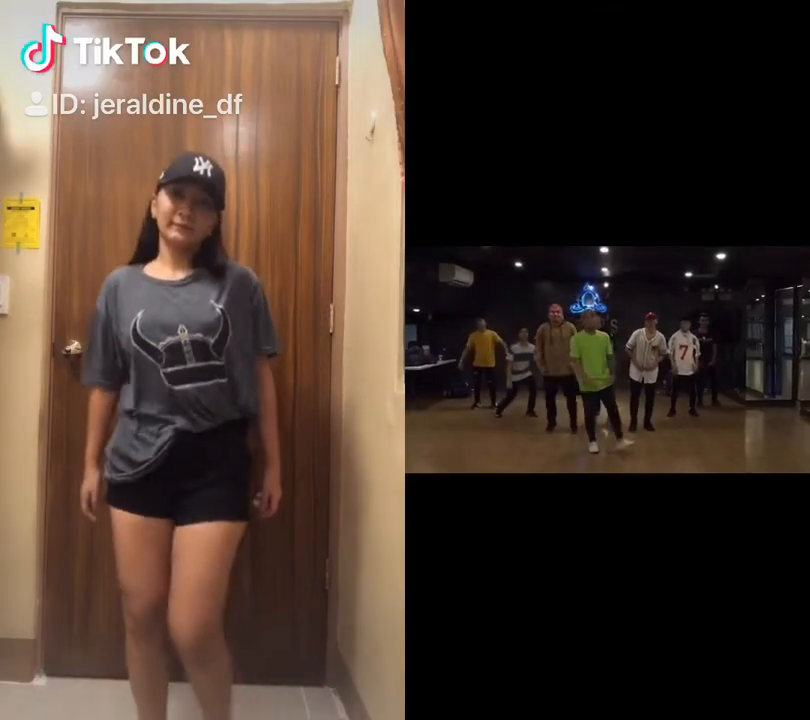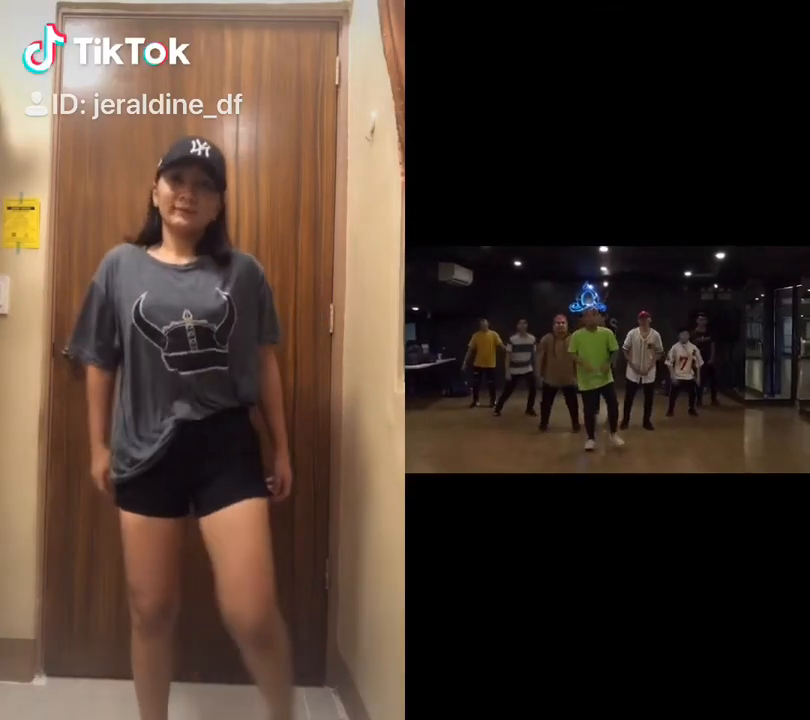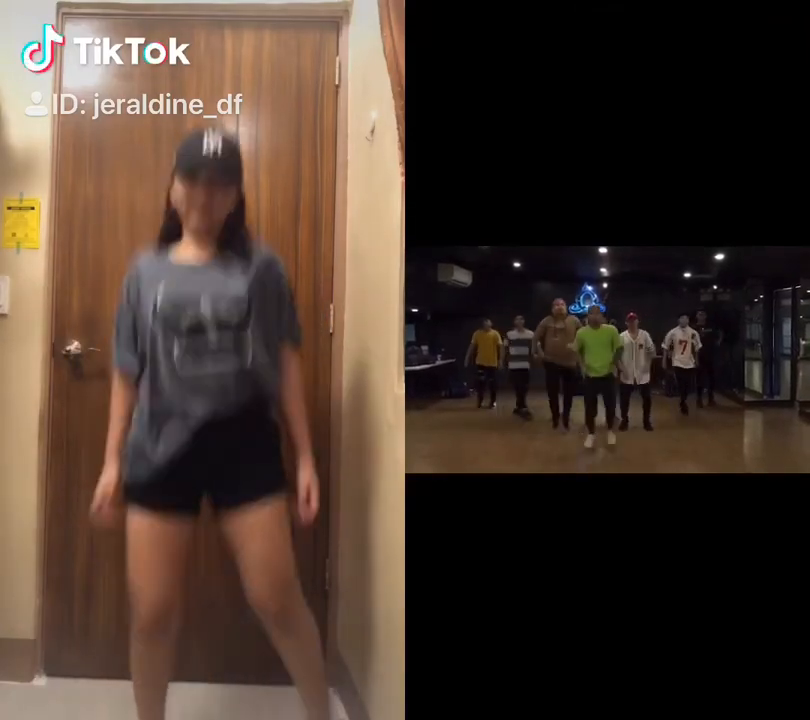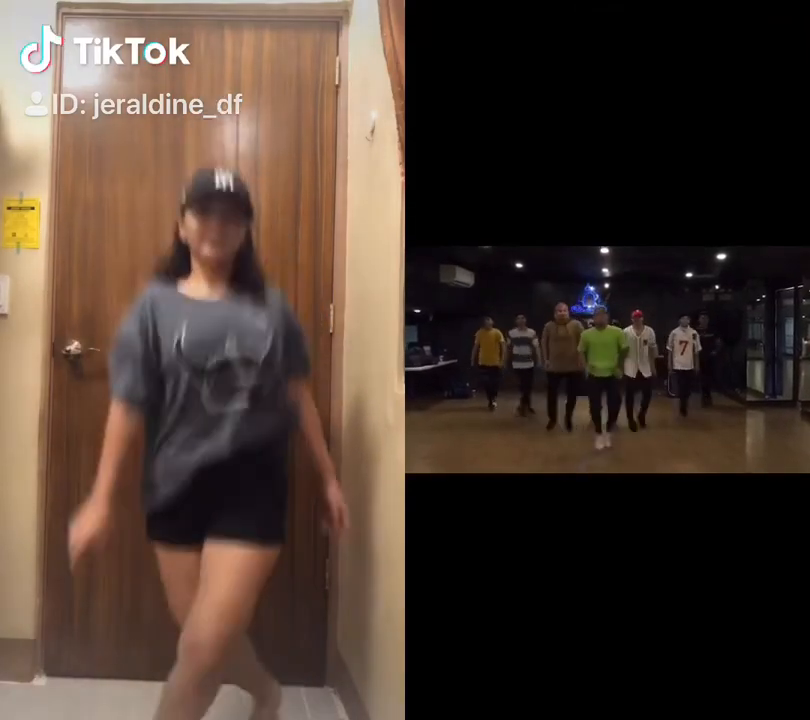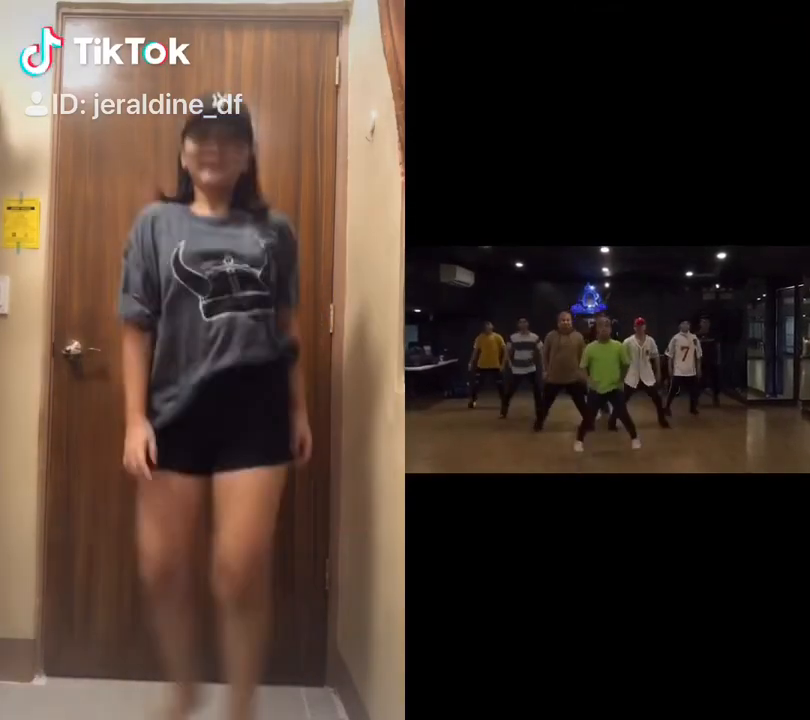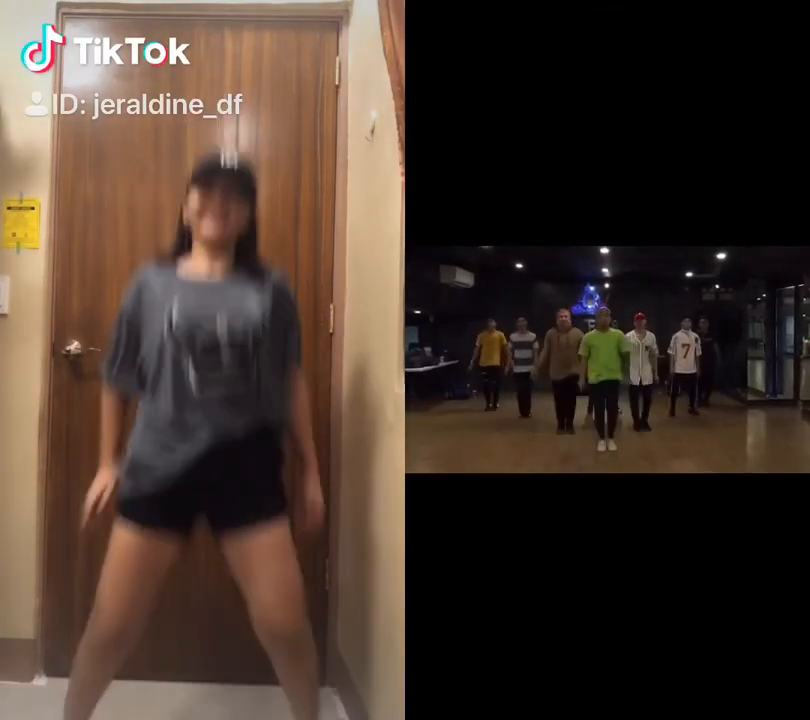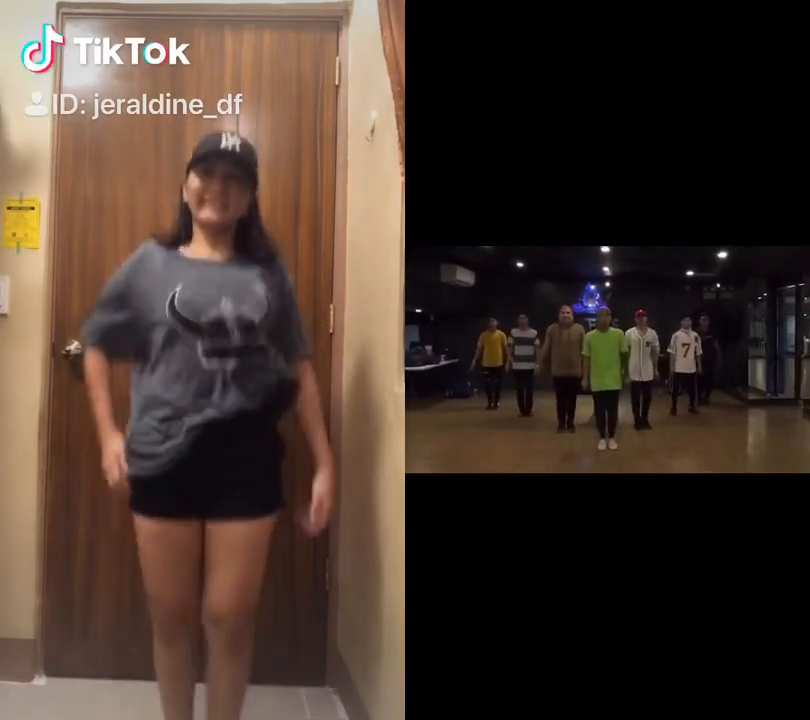
dt=0.3s
person 1, frame 1
left shoulder: (238, 285)
right shoulder: (121, 286)
left elbow: (261, 377)
right elbow: (104, 383)
left wrist: (273, 464)
right wrist: (92, 464)
left hip: (216, 463)
right hip: (140, 462)
left knee: (194, 628)
right knee: (142, 615)
person 1, frame 2
left shoulder: (242, 272)
right shoulder: (120, 266)
left elbow: (265, 363)
right elbow: (100, 362)
left wrist: (281, 448)
right wrist: (99, 444)
left hip: (226, 447)
right hip: (146, 453)
left knee: (251, 614)
right knee: (151, 611)
person 1, frame 3
left shoulder: (261, 268)
right shoulder: (146, 271)
left elbow: (287, 362)
right elbow: (127, 370)
left wrist: (305, 455)
right wrist: (111, 461)
left hip: (244, 445)
right hip: (160, 452)
left knee: (277, 602)
right knee: (151, 615)
person 1, frame 4
left shoulder: (270, 306)
right shoulder: (156, 304)
left elbow: (298, 394)
right elbow: (126, 403)
left wrist: (328, 477)
right wrist: (100, 499)
left hip: (250, 480)
right hip: (177, 484)
left knee: (206, 646)
right knee: (202, 638)
person 1, frame 5
left shoulder: (274, 231)
right shoulder: (156, 223)
left elbow: (288, 323)
right elbow: (137, 327)
left wrist: (299, 408)
right wrist: (137, 417)
left hip: (255, 410)
right hip: (177, 409)
left knee: (238, 575)
right knee: (162, 571)
person 1, frame 6
left shoulder: (271, 291)
right shoulder: (151, 285)
left elbow: (292, 383)
right elbow: (120, 380)
left wrist: (311, 473)
right wrist: (107, 463)
left hip: (245, 473)
right hip: (159, 472)
left knee: (286, 628)
right knee: (110, 628)
person 1, frame 7
left shoulder: (270, 273)
right shoulder: (150, 264)
left elbow: (300, 372)
right elbow: (98, 348)
left wrist: (324, 465)
right wrist: (108, 435)
left hip: (246, 457)
right hip: (163, 458)
left knee: (230, 618)
right knee: (171, 618)
